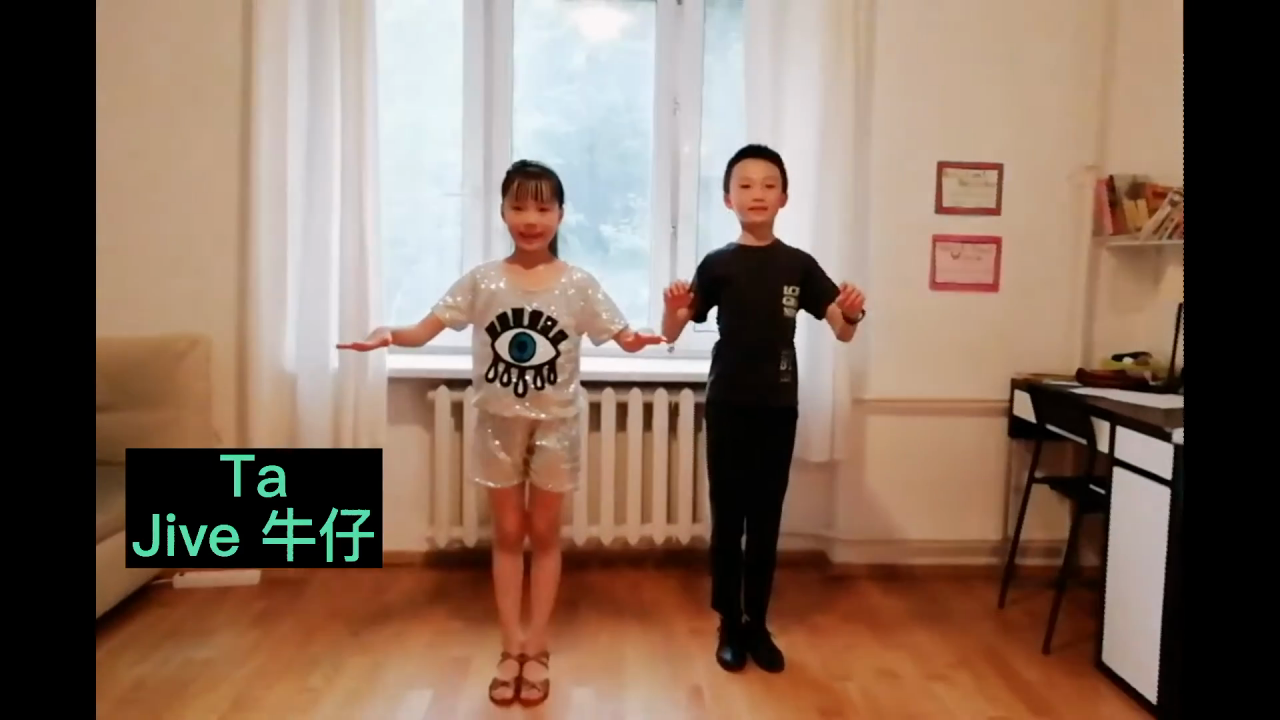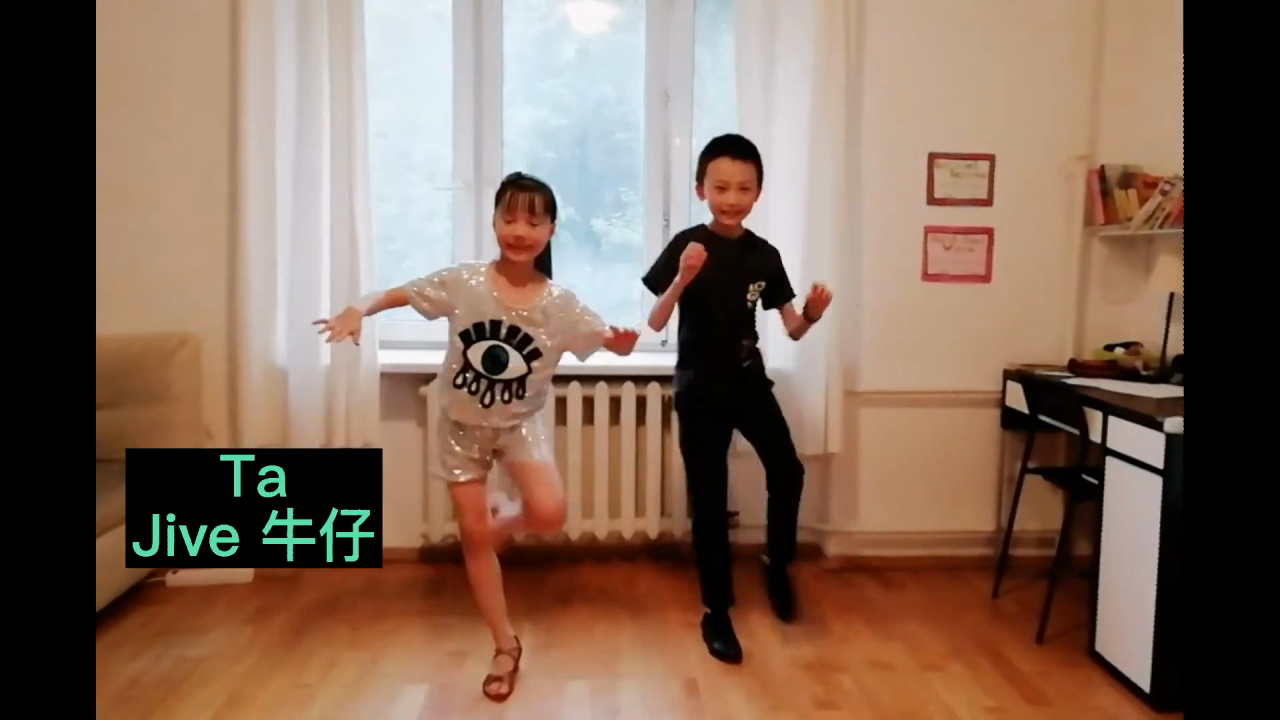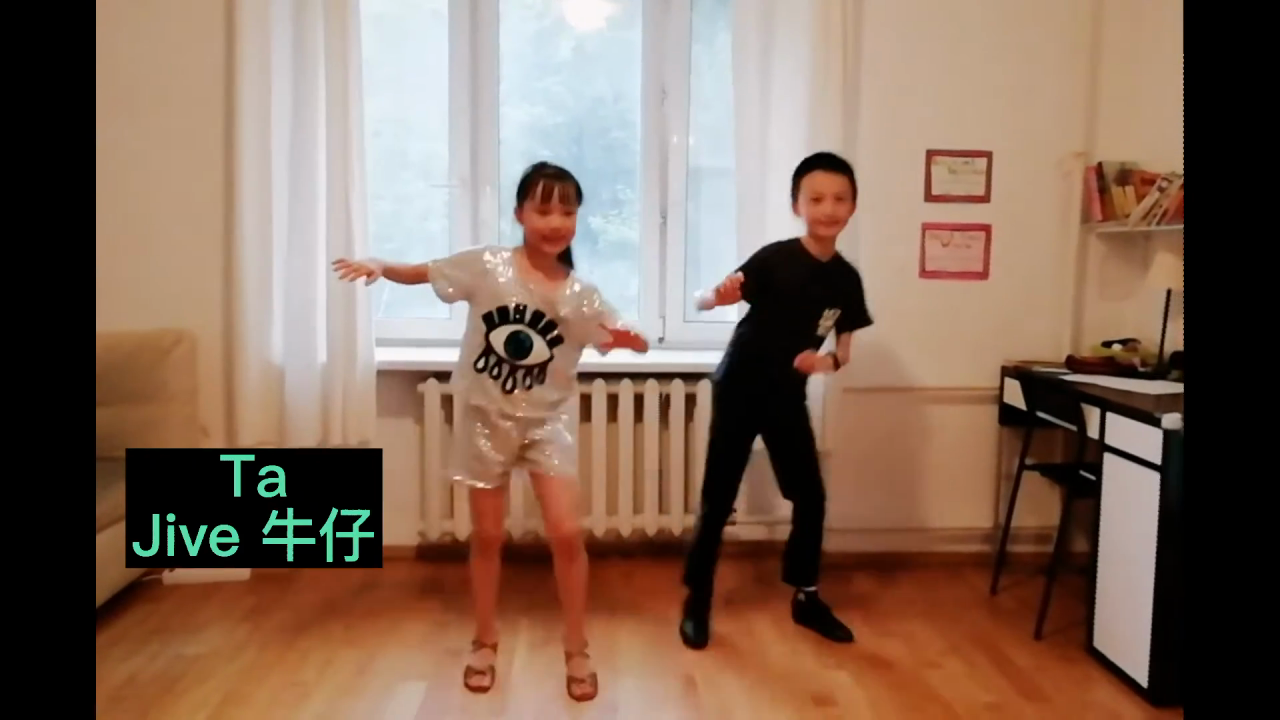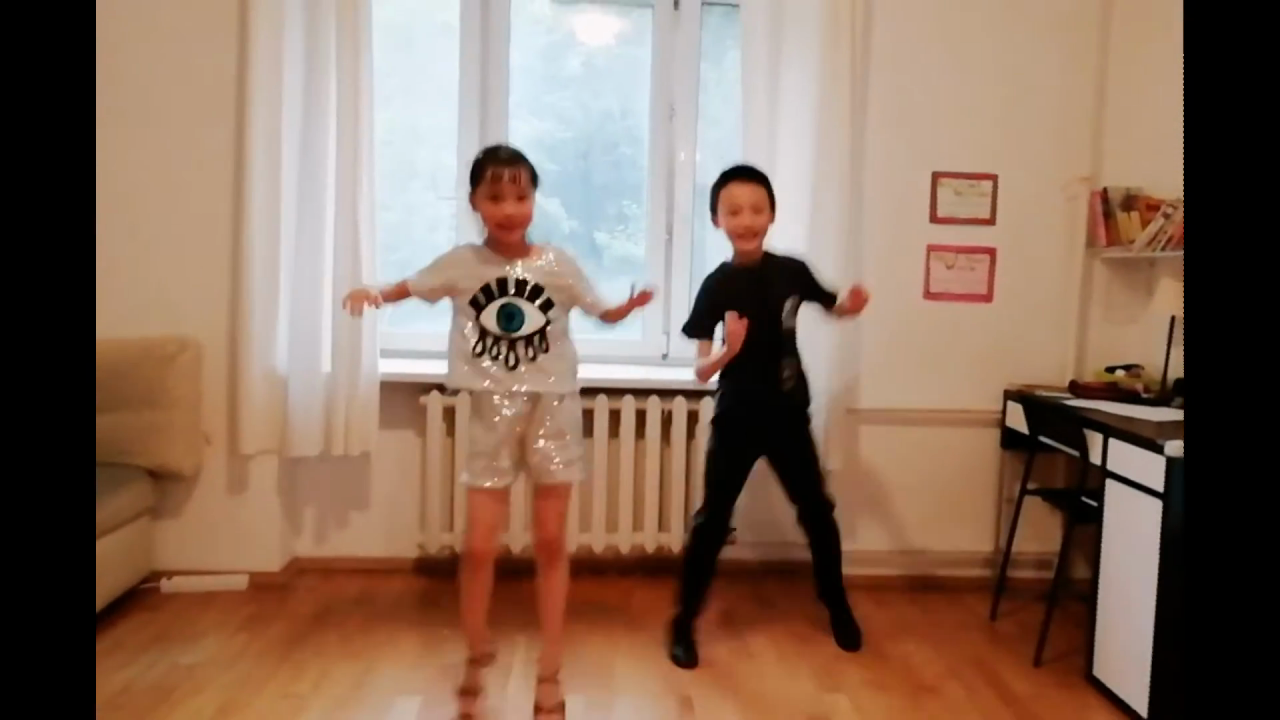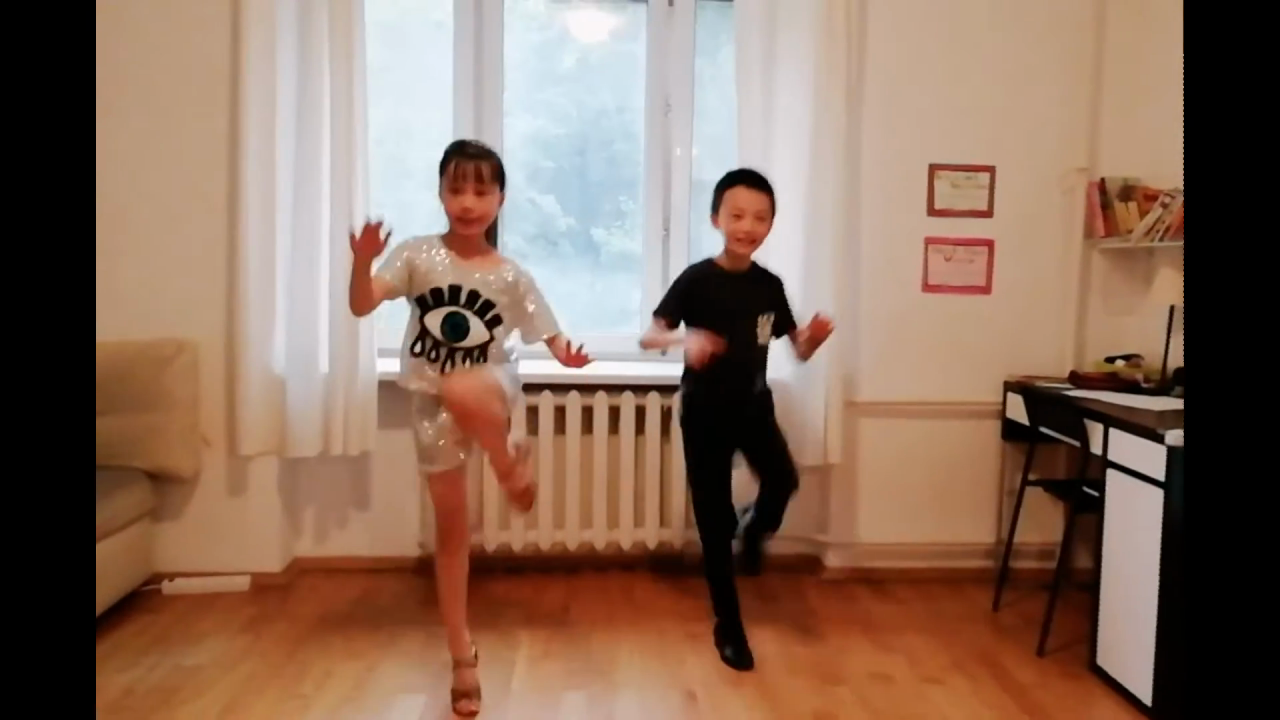
dt=1s
person 1, frame 1
left shoulder: (579, 284)
right shoulder: (481, 281)
left elbow: (623, 337)
right elbow: (424, 331)
left wrist: (640, 340)
right wrist: (388, 334)
left hip: (555, 423)
right hip: (499, 423)
left knee: (545, 534)
right knee: (508, 535)
left ankle: (537, 649)
right ankle: (511, 648)
person 1, frame 2
left shoulder: (560, 304)
right shoulder: (462, 281)
left elbow: (616, 343)
right elbow: (397, 294)
left wrist: (625, 340)
right wrist: (358, 311)
left hip: (519, 423)
right hip: (462, 425)
left knee: (550, 514)
right knee: (476, 535)
left ankle: (510, 521)
right ankle: (506, 645)
person 1, frame 3
left shoulder: (582, 294)
right shoulder: (487, 265)
left elbow: (638, 341)
right elbow: (420, 274)
left wrist: (627, 339)
right wrist: (377, 267)
left hip: (546, 418)
right hip: (485, 417)
left knee: (566, 535)
right knee: (487, 537)
left ankle: (576, 650)
right ankle: (484, 643)
person 1, frame 4
left shoulder: (558, 264)
right shoulder: (461, 262)
left elbow: (603, 313)
right elbow: (403, 290)
left wrist: (631, 307)
right wrist: (372, 294)
left hip: (551, 409)
right hip: (492, 411)
left knee: (550, 544)
right knee: (480, 545)
right ankle: (477, 656)
person 1, frame 5
left shoulder: (511, 275)
right shoulder: (417, 254)
left elbow: (551, 336)
right elbow: (362, 304)
left wrist: (570, 355)
right wrist: (361, 261)
left hip: (493, 390)
right hip: (431, 403)
left knee: (464, 392)
right knee: (450, 530)
left ankle: (511, 465)
right ankle: (462, 656)
person 2, frame 1
left shoulder: (799, 265)
right shoulder: (718, 264)
left elbow: (843, 330)
right elbow: (672, 334)
left wrist: (852, 311)
right wrist: (673, 310)
left hip: (778, 407)
right hip: (728, 405)
left knee: (766, 519)
right knee: (728, 518)
left ankle: (757, 624)
right ankle: (730, 626)
person 2, frame 2
left shoulder: (763, 254)
right shoulder: (686, 246)
left elbow: (795, 327)
right elbow: (655, 320)
left wrist: (814, 308)
right wrist: (683, 278)
left hip: (749, 383)
right hip: (699, 391)
left knee: (788, 472)
right knee: (710, 504)
left ankle: (778, 567)
right ankle: (716, 615)
person 2, frame 3
left shoulder: (846, 280)
right shoulder: (774, 259)
left elbow: (844, 351)
right elbow: (706, 301)
left wrist: (828, 360)
right wrist: (721, 296)
left hip: (788, 396)
right hip: (739, 388)
left knee: (809, 495)
right knee: (719, 495)
left ankle: (806, 595)
right ankle: (696, 599)
person 2, frame 4
left shoulder: (791, 270)
right shoulder: (717, 286)
left elbow: (833, 307)
right elbow: (701, 366)
left wrist: (851, 306)
right wrist: (726, 350)
left hip: (788, 412)
right hip: (737, 416)
left knee: (817, 510)
right knee: (712, 517)
left ankle: (836, 604)
right ankle: (684, 618)
person 2, frame 5
left shoulder: (769, 287)
right shoulder: (697, 278)
left elbow: (800, 350)
right elbow: (648, 337)
left wrist: (814, 336)
right wrist: (684, 340)
left hip: (749, 403)
right hip: (704, 409)
left knee: (783, 480)
right knee: (714, 514)
left ankle: (756, 527)
right ankle: (728, 620)
